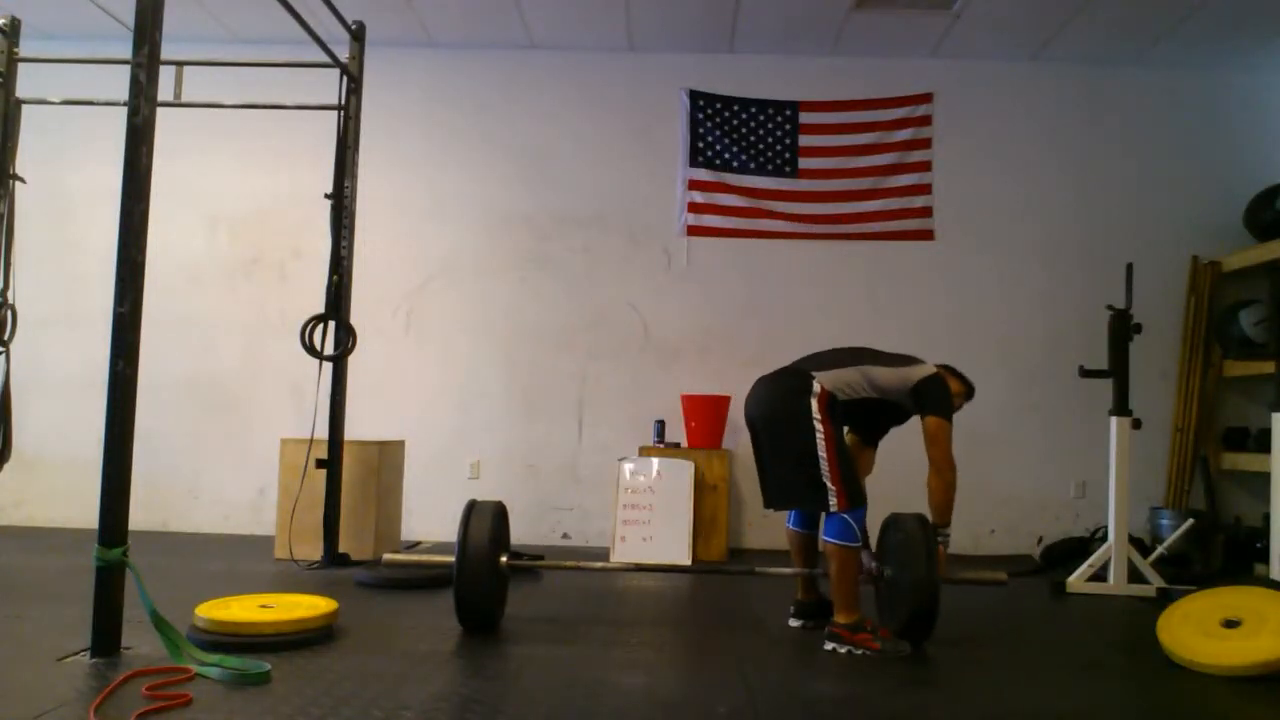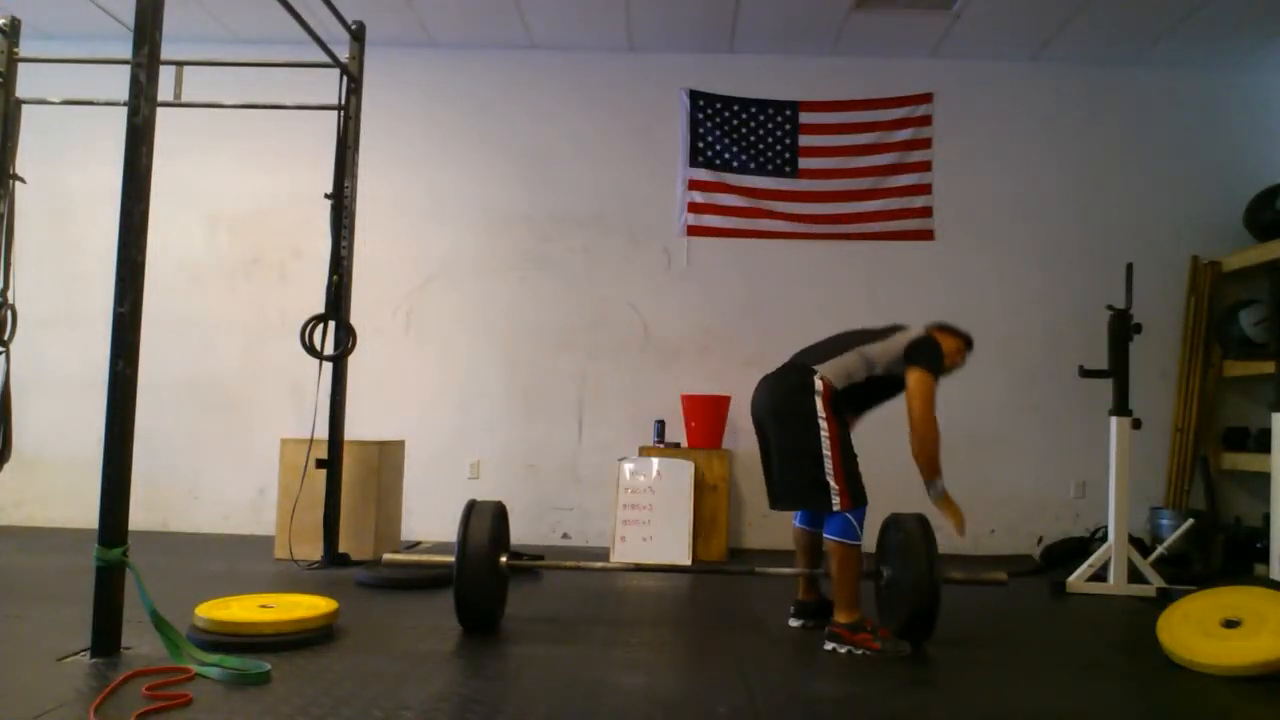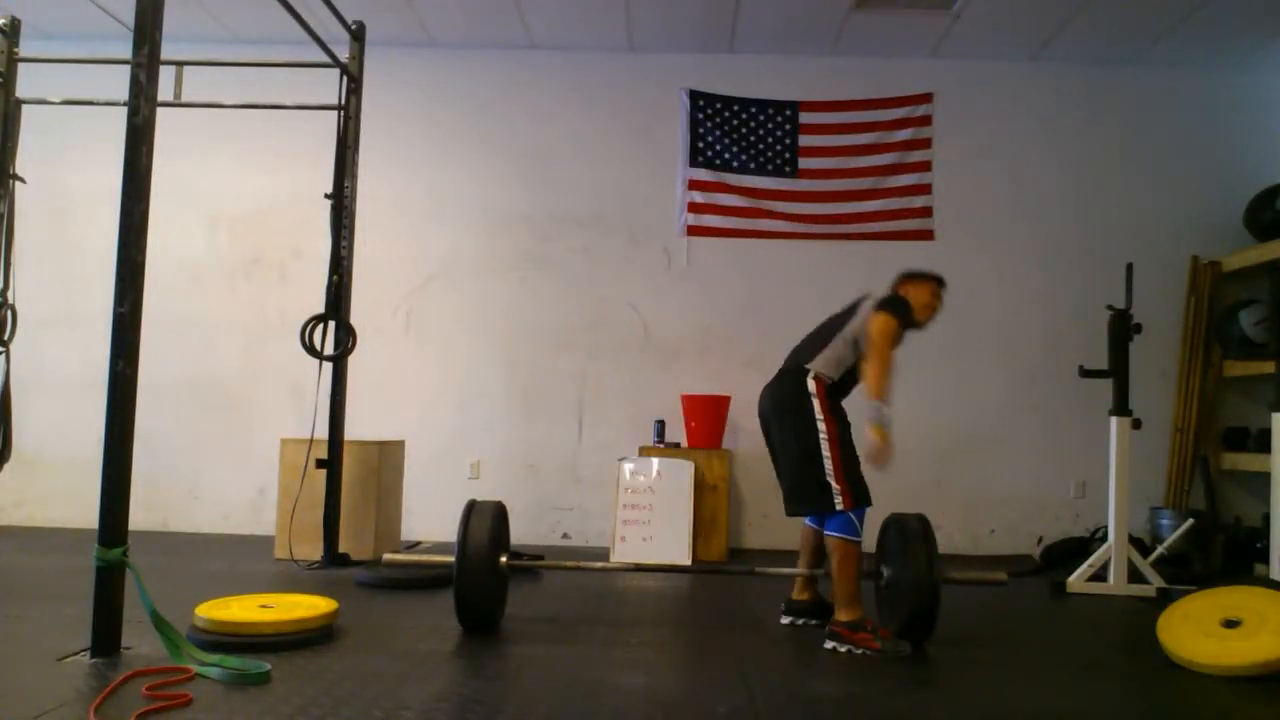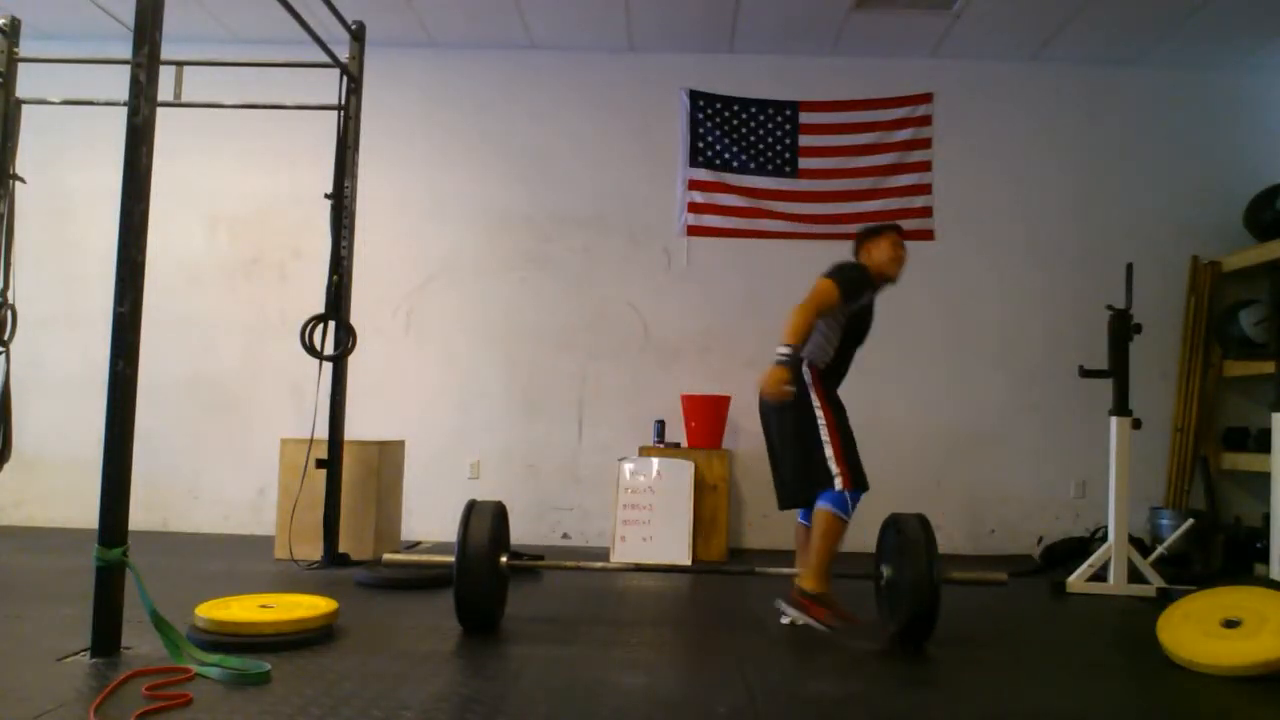
dt=0.2s
person 1, frame 1
left shoulder: (881, 400)
right shoulder: (931, 382)
left elbow: (854, 471)
right elbow: (941, 468)
left wrist: (859, 546)
right wrist: (940, 536)
left hip: (765, 396)
right hip: (798, 401)
left knee: (804, 498)
right knee: (844, 506)
left ankle: (807, 602)
right ankle: (846, 626)
person 1, frame 2
left shoulder: (888, 351)
right shoulder: (923, 345)
right elbow: (922, 421)
right wrist: (937, 491)
left hip: (773, 394)
right hip: (803, 397)
left knee: (815, 501)
right knee: (845, 505)
left ankle: (808, 601)
right ankle: (847, 625)
person 1, frame 3
left shoulder: (876, 317)
right shoulder: (893, 306)
right elbow: (877, 351)
right wrist: (877, 419)
left hip: (782, 396)
right hip: (805, 396)
left knee: (824, 503)
right knee: (845, 504)
left ankle: (801, 599)
right ankle: (848, 623)
person 1, frame 4
left shoulder: (860, 292)
right shoulder: (855, 276)
right elbow: (808, 306)
right wrist: (783, 360)
left hip: (795, 390)
right hip: (802, 386)
left knee: (821, 496)
right knee: (843, 484)
left ankle: (803, 593)
right ankle: (809, 593)
